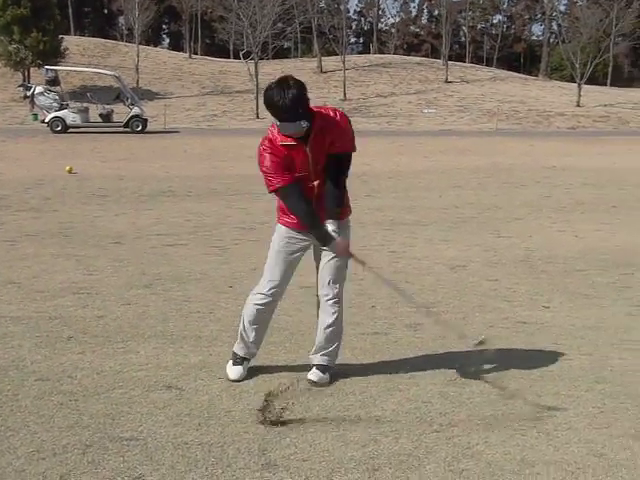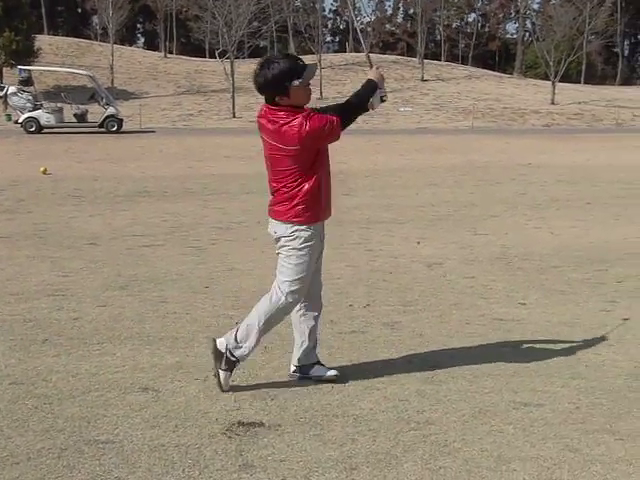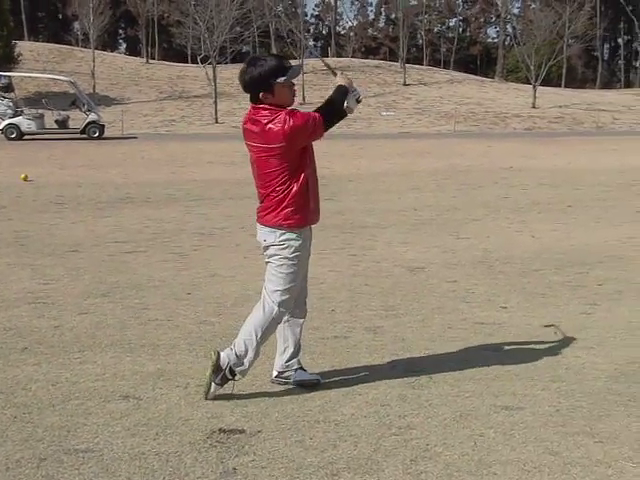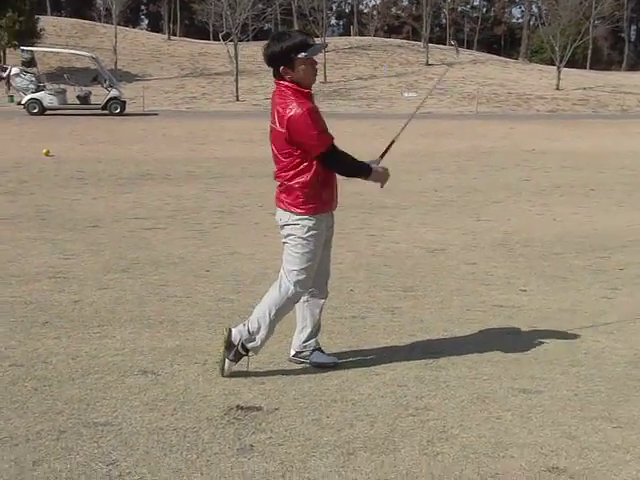
dt=0.3s
person 1, frame 1
left shoulder: (334, 121)
right shoulder: (271, 146)
left elbow: (336, 174)
right elbow: (292, 197)
left wrist: (333, 221)
right wrist: (322, 235)
left hip: (335, 221)
right hip: (294, 225)
left knee: (331, 294)
right knee: (267, 291)
left ankle: (323, 361)
right ankle: (243, 353)
person 1, frame 2
left shoulder: (270, 113)
right shoulder: (303, 129)
left elbow: (327, 115)
right elbow: (341, 119)
left wrist: (364, 99)
right wrist: (372, 84)
left hip: (308, 220)
right hip: (298, 225)
left knee: (310, 294)
right knee: (288, 293)
left ankle: (305, 361)
right ankle: (232, 348)
person 1, frame 3
left shoulder: (255, 119)
right shoulder: (283, 124)
left elbow: (311, 122)
right elbow: (321, 120)
left wrist: (341, 103)
right wrist: (341, 90)
left hip: (287, 225)
right hip: (286, 229)
left knee: (294, 300)
right knee: (276, 302)
left ankle: (287, 367)
right ankle: (231, 362)
person 1, frame 4
left shoulder: (289, 98)
right shoulder: (297, 109)
left elbow: (322, 147)
right elbow: (329, 158)
left wrist: (362, 166)
right wrist: (370, 171)
left hip: (315, 208)
right hip: (304, 212)
left knee: (315, 282)
right knee: (294, 283)
left ankle: (305, 346)
right ankle: (243, 338)
